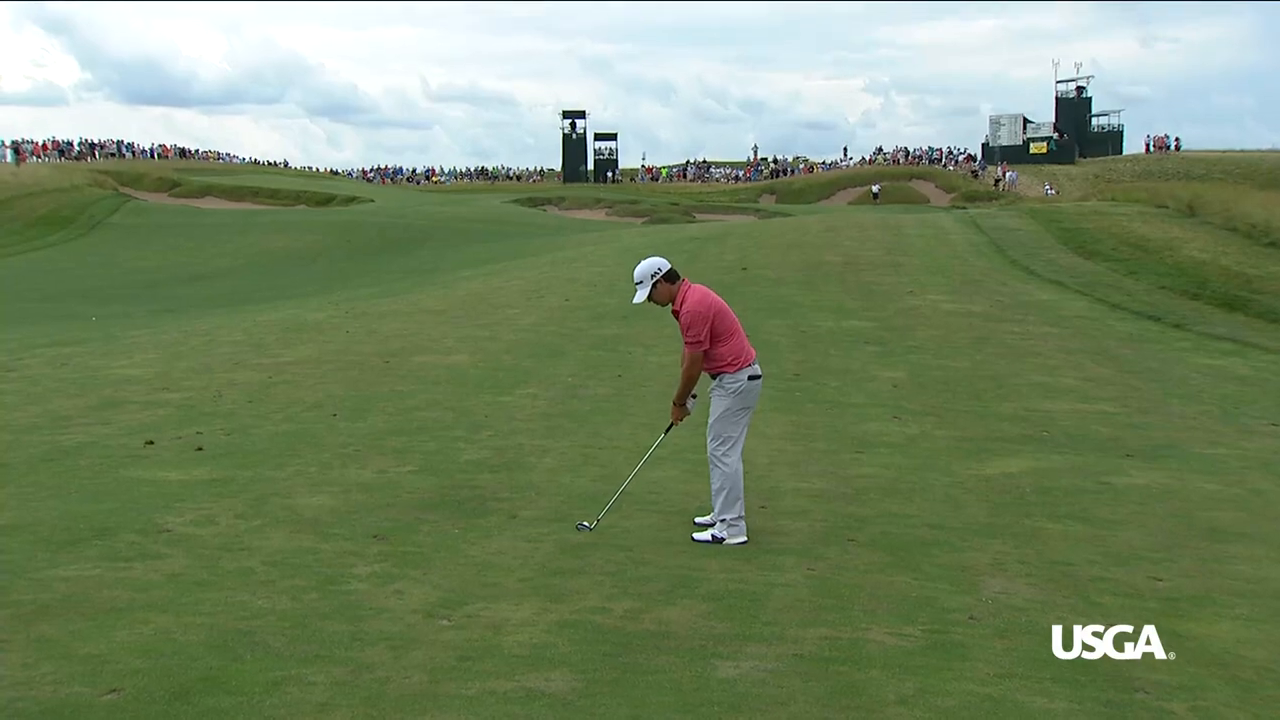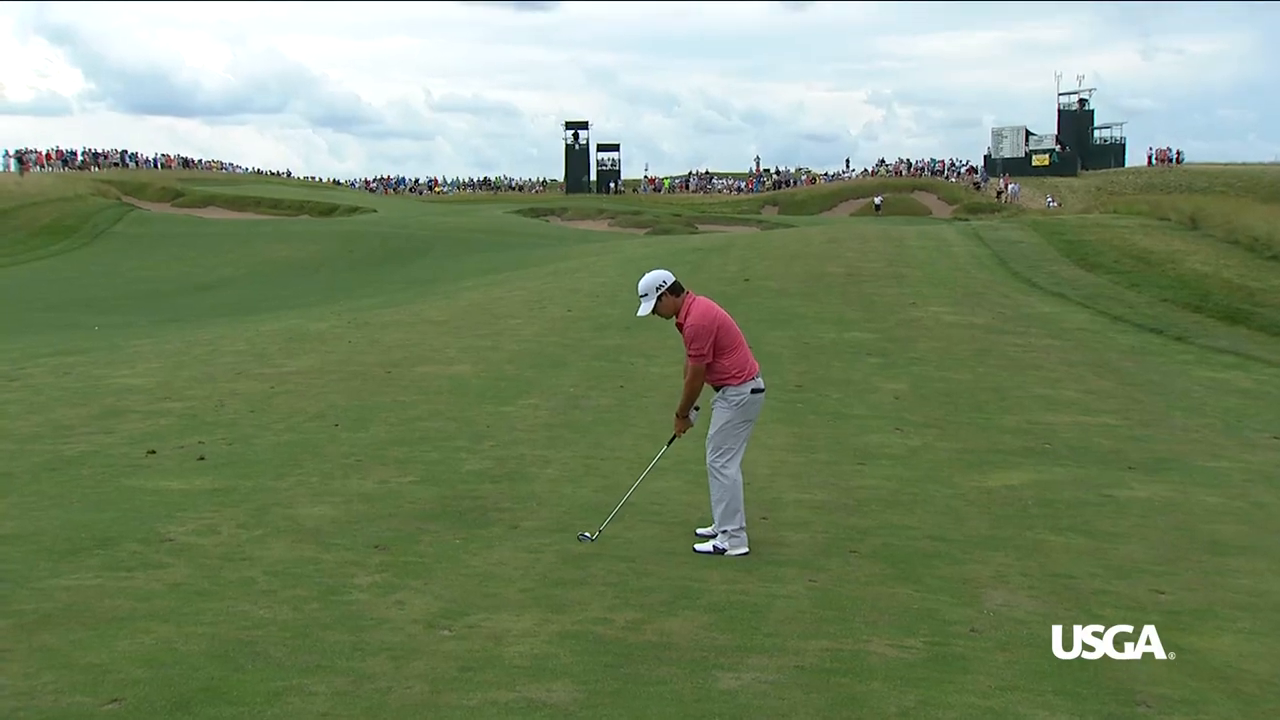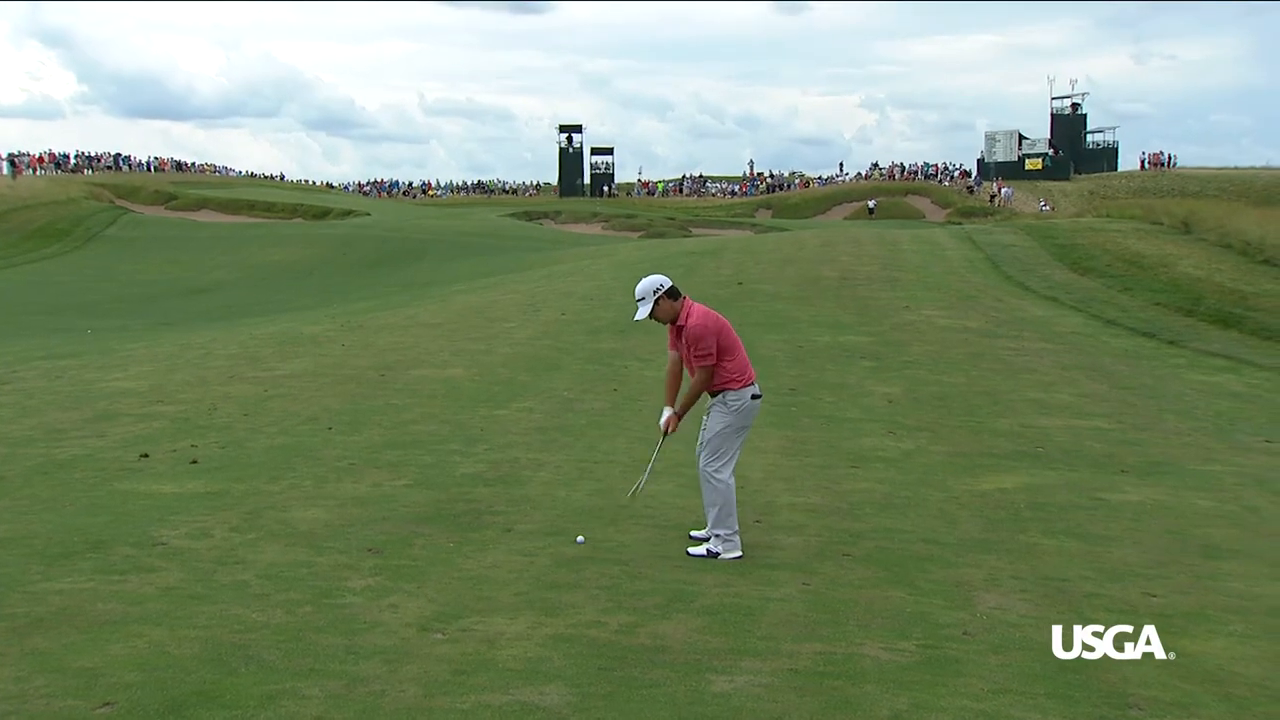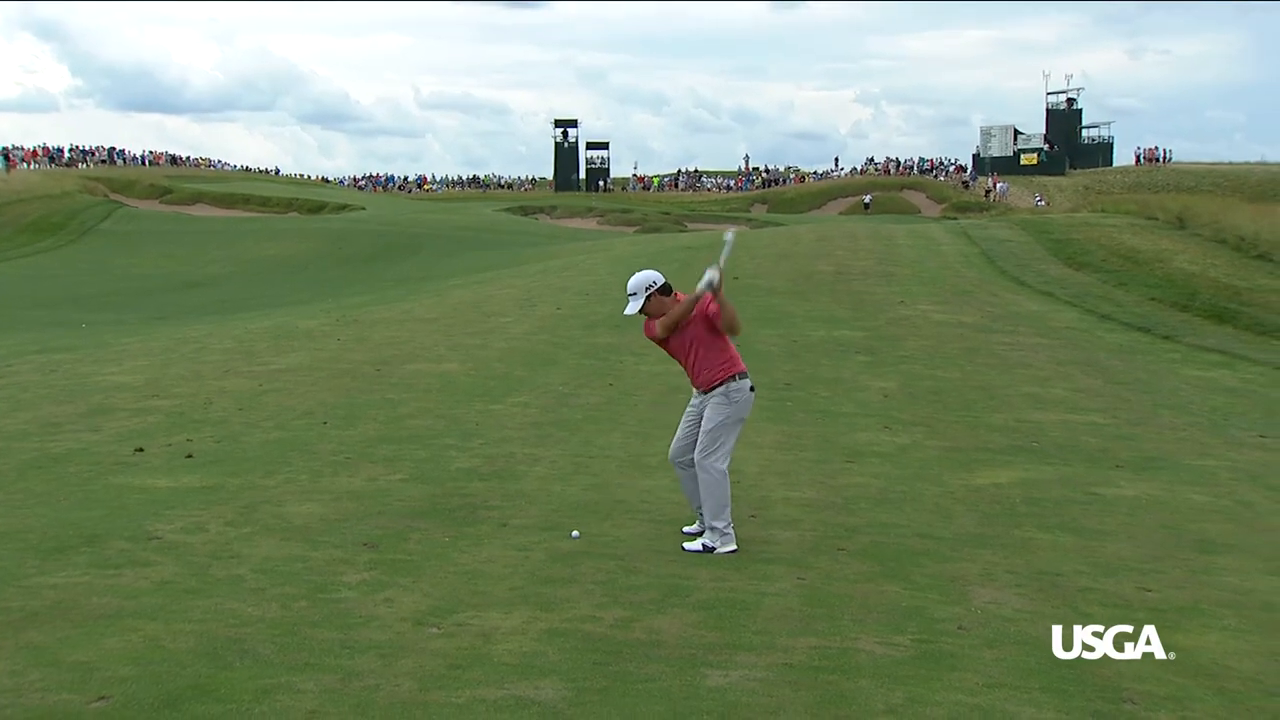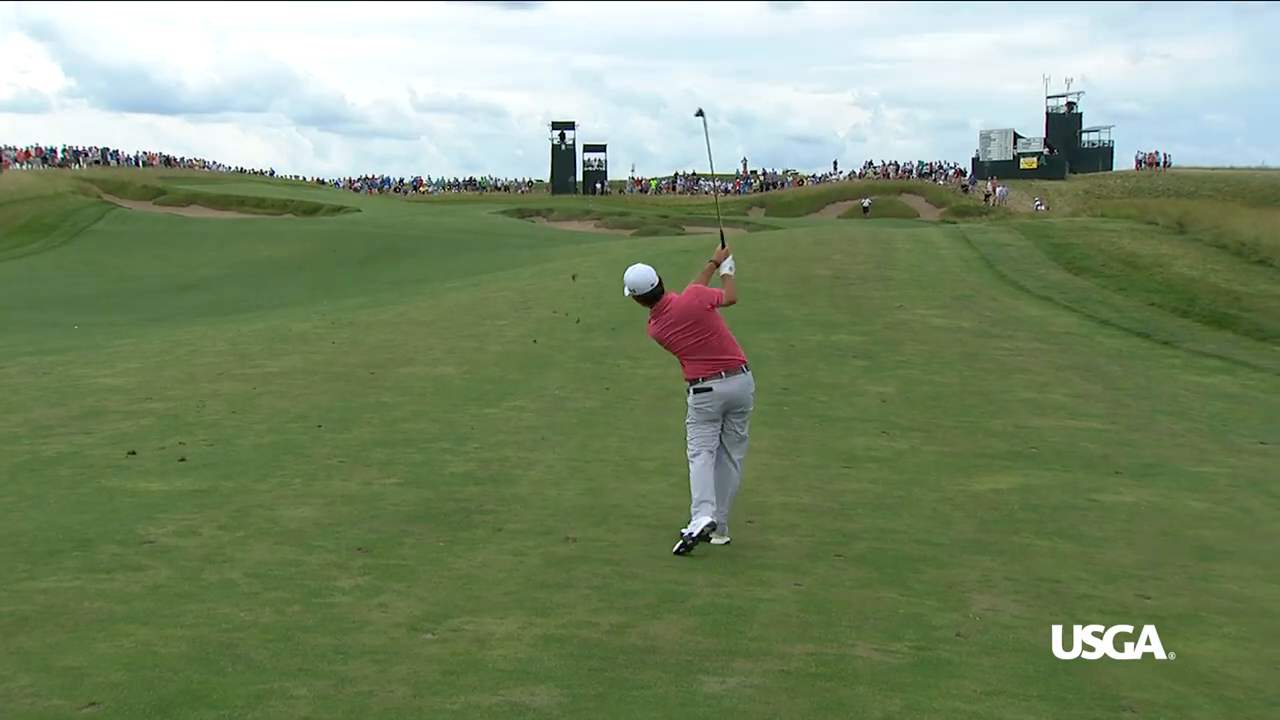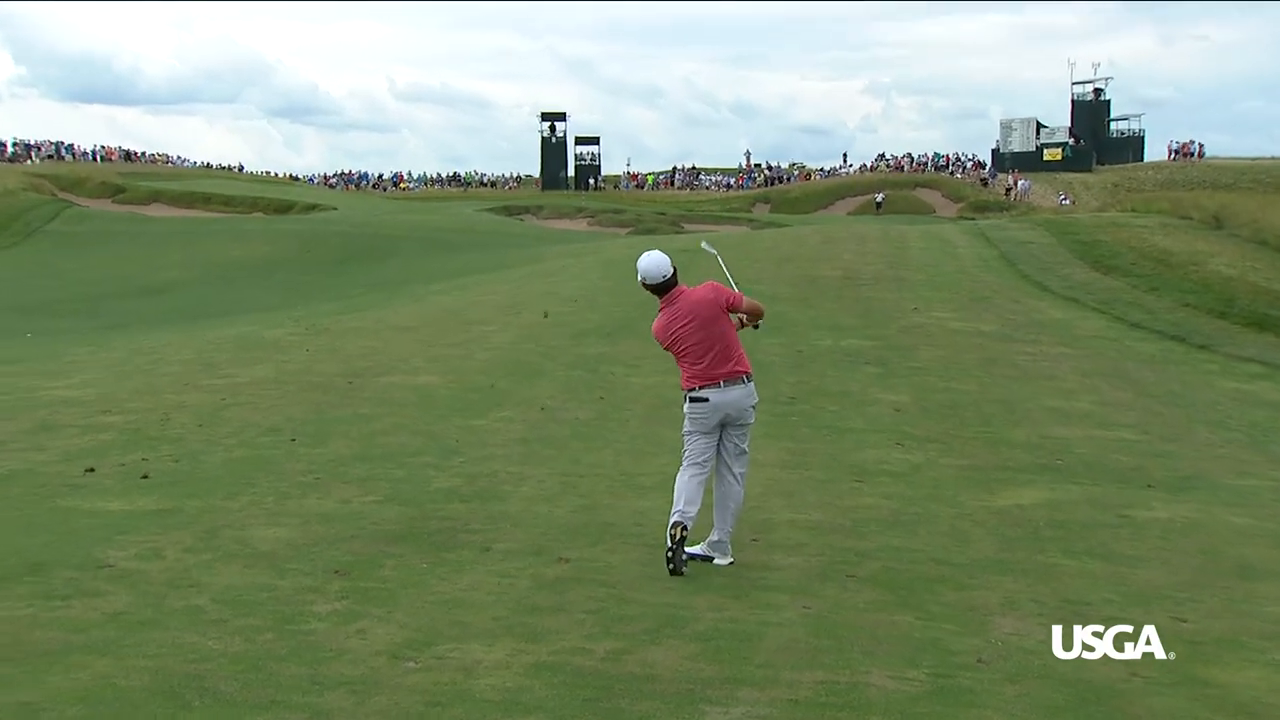
dt=0.5s
person 1, frame 1
left shoulder: (693, 308)
right shoulder: (690, 296)
left elbow: (693, 364)
right elbow: (689, 354)
left wrist: (678, 402)
right wrist: (683, 396)
left hip: (736, 380)
right hip: (734, 377)
left knee: (723, 452)
right knee: (719, 448)
left ankle: (731, 528)
right ankle: (724, 514)
person 1, frame 2
left shoulder: (697, 321)
right shoulder: (695, 307)
left elbow: (696, 377)
right elbow: (691, 364)
left wrist: (681, 414)
right wrist: (686, 408)
left hip: (738, 392)
right hip: (738, 389)
left knee: (721, 463)
right knee: (721, 459)
left ankle: (733, 538)
right ankle: (726, 525)
person 1, frame 3
left shoulder: (698, 324)
right shoulder: (679, 322)
left elbow: (702, 379)
right elbow: (674, 366)
left wrist: (679, 414)
right wrist: (668, 410)
left hip: (736, 398)
right hip: (726, 396)
left knee: (714, 467)
right knee: (708, 461)
left ankle: (726, 543)
right ankle: (719, 528)
person 1, frame 4
left shoulder: (704, 303)
right shoulder: (652, 327)
left elbow: (733, 328)
right elbow: (673, 321)
left wrist: (717, 292)
right wrist: (700, 291)
left hip: (729, 392)
right hip: (704, 394)
left knee: (708, 461)
right knee: (680, 456)
left ankle: (720, 537)
right ankle: (709, 520)
person 1, frame 5
left shoulder: (655, 329)
right shoulder: (694, 297)
right elbow: (730, 297)
left wrist: (713, 263)
right wrist: (724, 267)
left hip: (706, 391)
right hip: (740, 380)
left knee: (701, 453)
right knee: (731, 455)
left ankle: (703, 517)
right ankle: (717, 525)
person 1, frame 6
left shoulder: (660, 328)
right shoulder: (710, 292)
right elbow: (757, 310)
left wrist: (734, 324)
right wrist: (744, 319)
left hip: (703, 400)
right hip: (741, 392)
left knee: (694, 466)
right knee: (732, 472)
left ankle: (679, 523)
right ankle: (720, 545)
